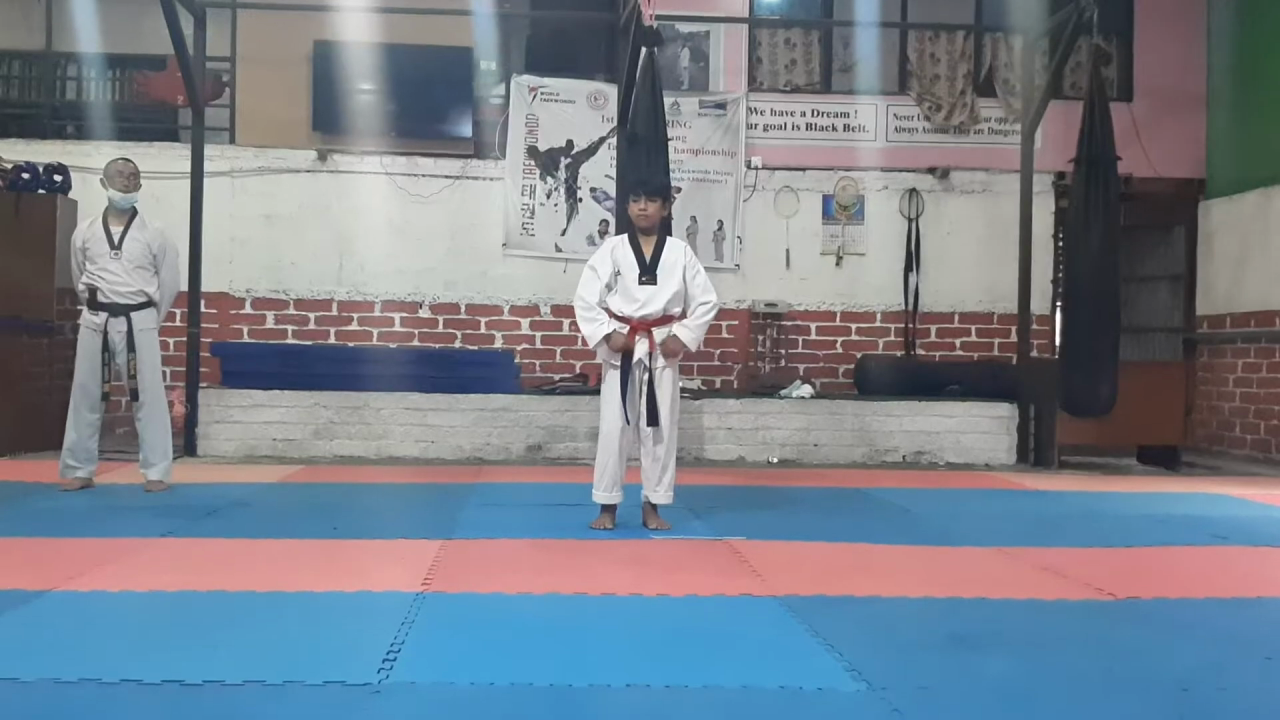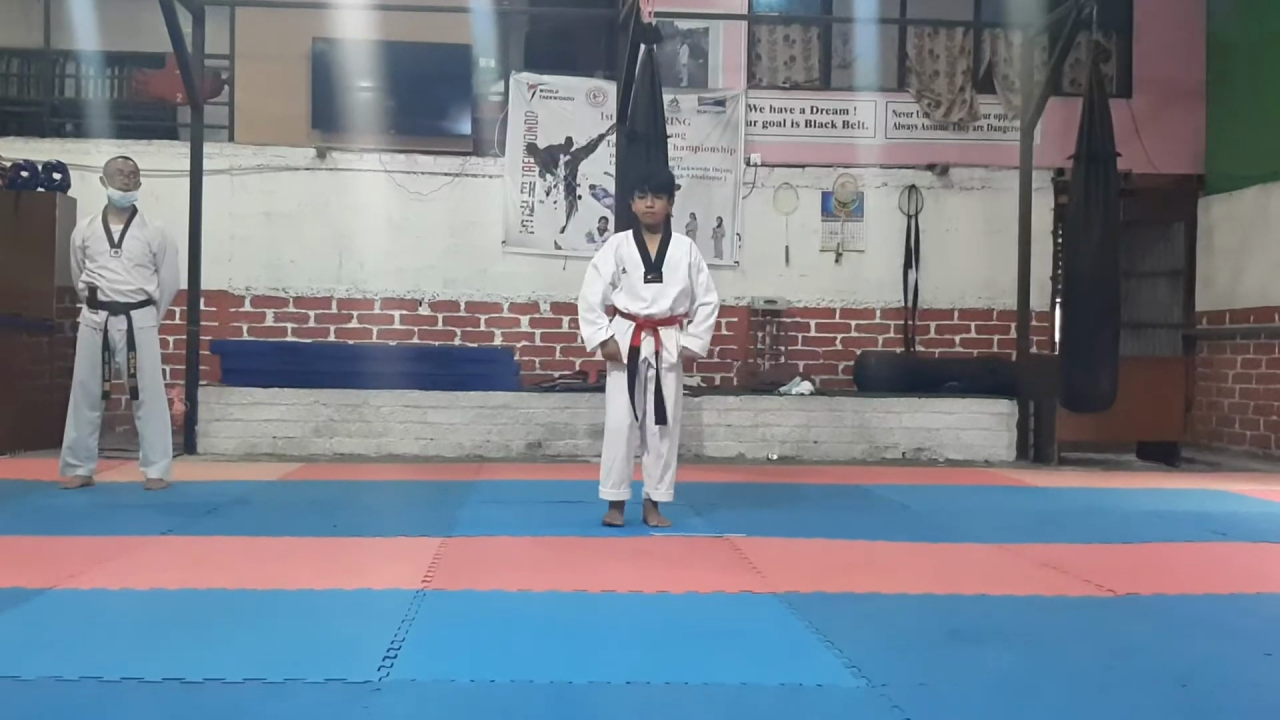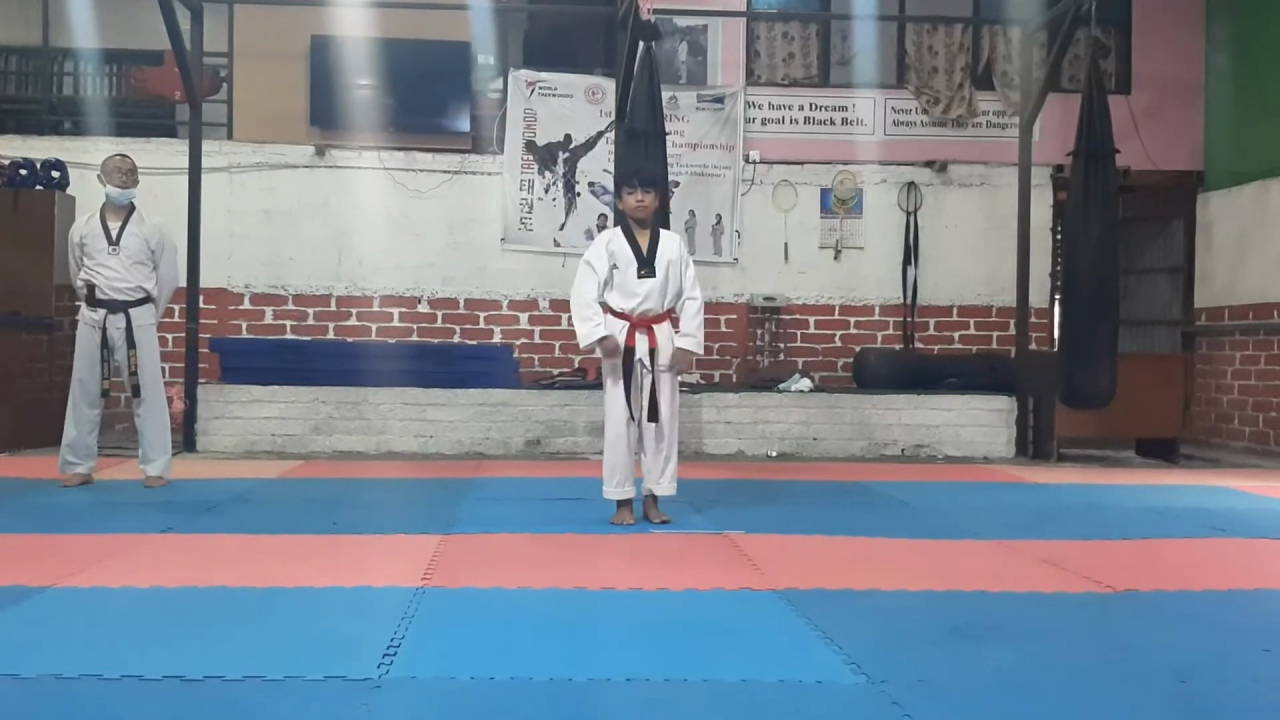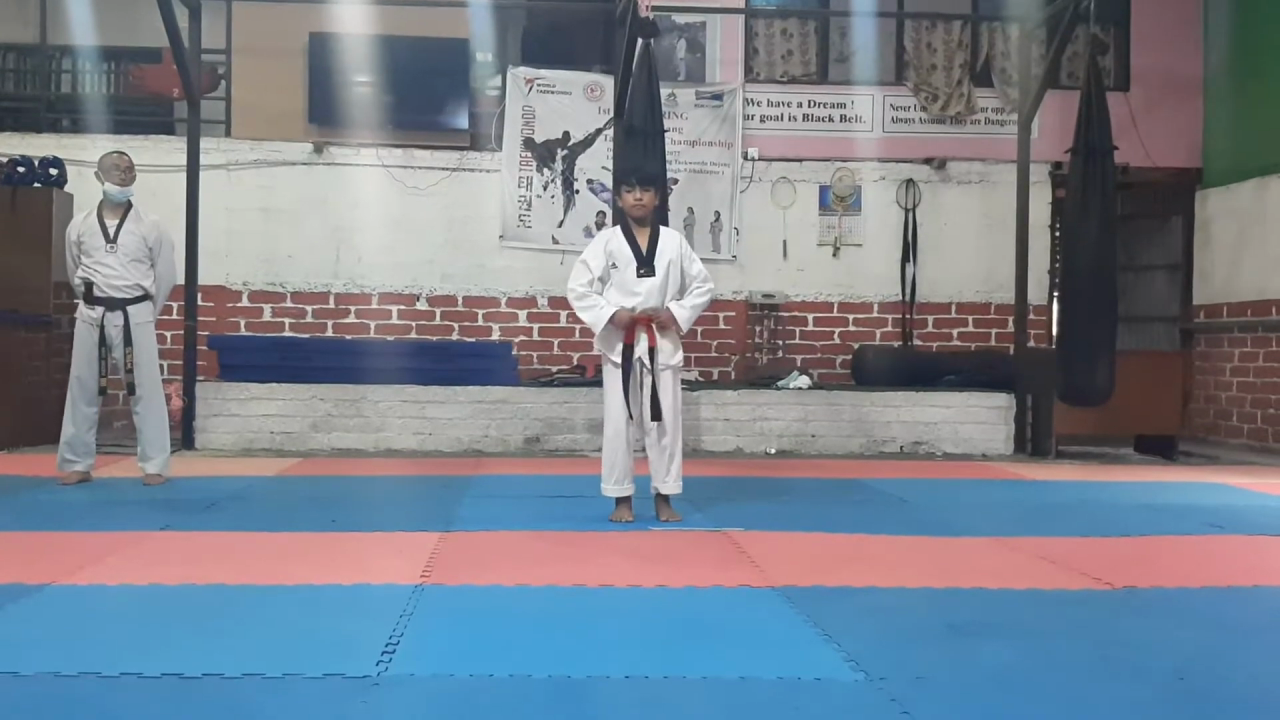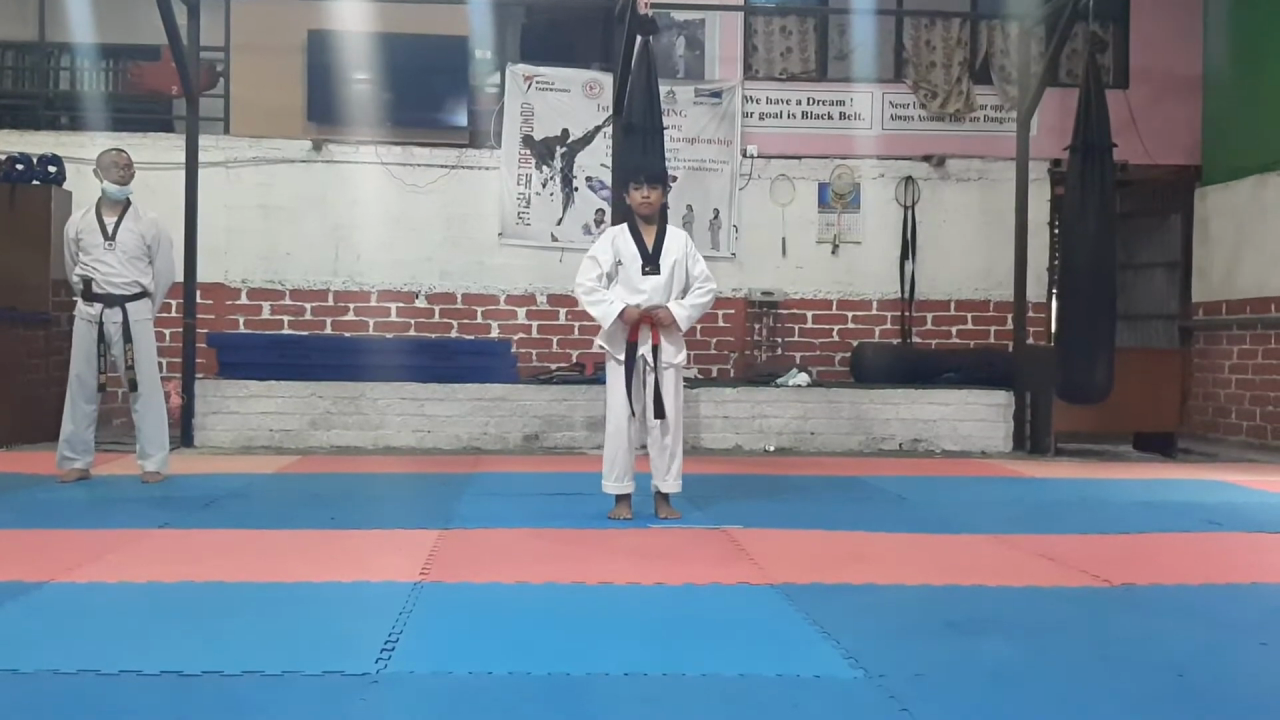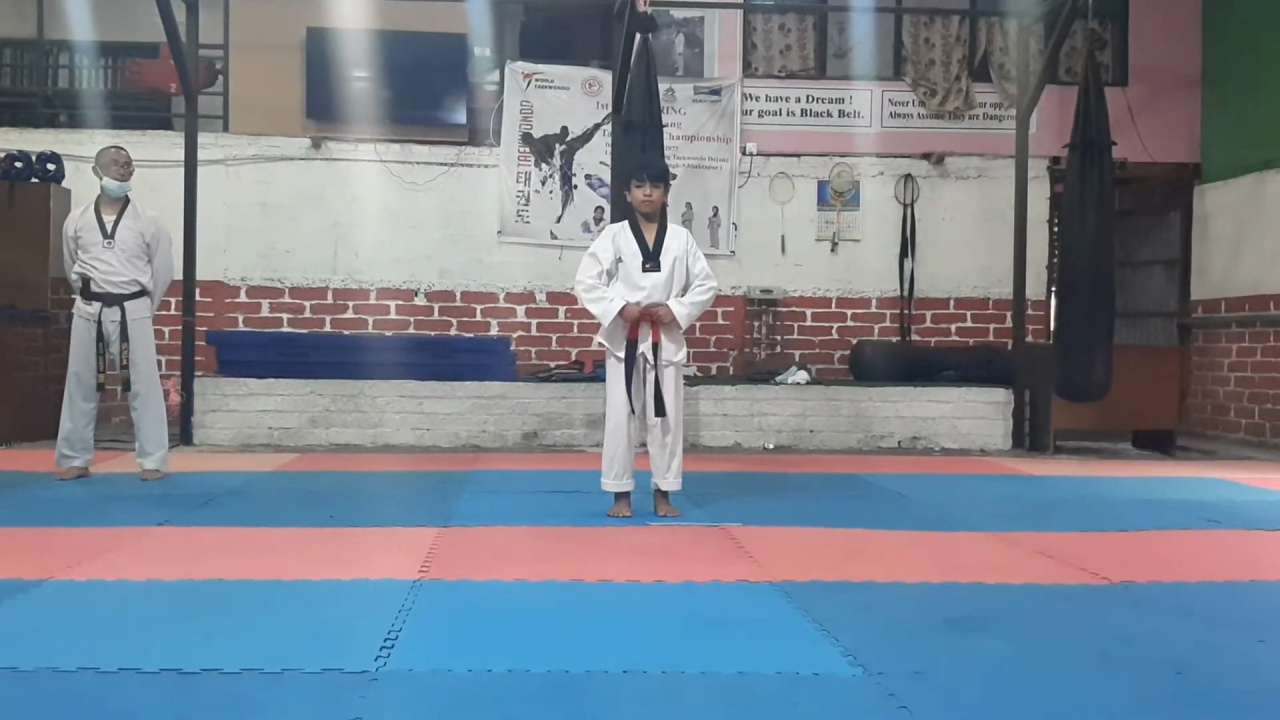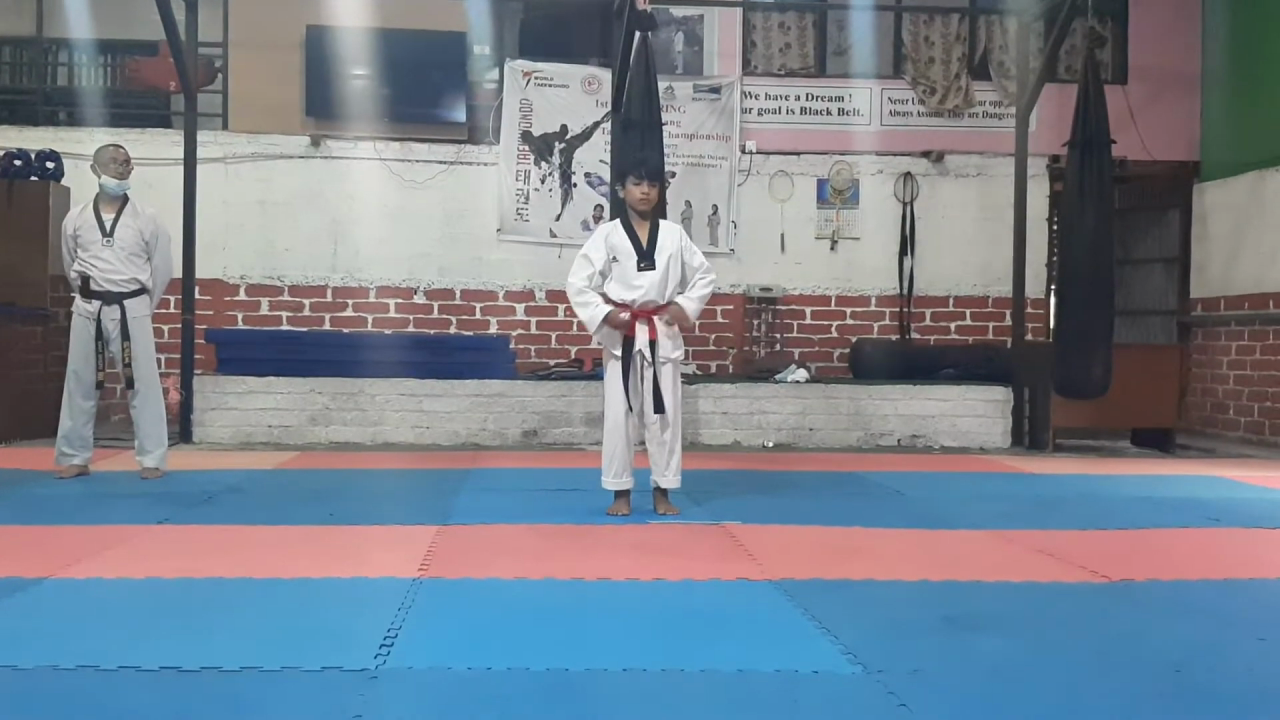
dt=0.4s
person 1, frame 1
left shoulder: (680, 252)
right shoulder: (612, 249)
left elbow: (706, 300)
right elbow: (586, 297)
left wrist: (684, 336)
right wrist: (606, 333)
left hip: (663, 348)
right hip: (622, 345)
left knee: (660, 428)
right knee: (615, 427)
left ankle: (652, 505)
right ankle: (607, 505)
person 1, frame 2
left shoulder: (686, 248)
right shoulder: (618, 246)
left elbow: (706, 300)
right elbow: (592, 296)
left wrist: (693, 342)
right wrist: (603, 339)
left hip: (667, 345)
right hip: (626, 342)
left knee: (663, 426)
right knee: (621, 424)
left ankle: (653, 503)
right ankle: (616, 502)
person 1, frame 3
left shoulder: (673, 243)
right shoulder: (608, 242)
left elbow: (692, 296)
right elbow: (584, 293)
left wrist: (687, 343)
right wrist: (601, 335)
left hip: (663, 342)
right hip: (620, 343)
left knee: (661, 422)
right knee: (620, 422)
left ankle: (652, 498)
right ankle: (623, 501)
person 1, frame 4
left shoulder: (674, 241)
right shoulder: (607, 241)
left elbow: (702, 285)
right elbow: (578, 287)
left wrist: (677, 313)
right wrist: (610, 314)
left hip: (662, 343)
right hip: (620, 342)
left knee: (664, 420)
right knee: (618, 421)
left ankle: (663, 495)
right ankle: (622, 497)
person 1, frame 5
left shoulder: (679, 244)
right shoulder: (613, 239)
left elbow: (705, 286)
right elbow: (586, 284)
left wrist: (677, 314)
right wrist: (620, 313)
left hip: (666, 345)
right hip: (623, 345)
left knee: (666, 416)
right knee: (620, 418)
left ankle: (664, 496)
right ankle: (621, 496)
person 1, frame 6
left shoulder: (681, 237)
right shoulder: (614, 235)
left elbow: (706, 285)
right elbow: (586, 282)
left wrist: (677, 310)
right wrist: (619, 307)
left hip: (665, 338)
right hip: (623, 337)
left knee: (666, 416)
right knee: (620, 416)
left ankle: (663, 492)
right ankle: (621, 493)
person 1, frame 7
left shoulder: (674, 234)
right shoulder: (607, 234)
left elbow: (701, 275)
right elbow: (579, 282)
left wrist: (688, 305)
right wrist: (601, 317)
left hip: (662, 333)
right hip: (620, 334)
left knee: (664, 414)
right knee: (618, 413)
left ankle: (662, 491)
right ankle: (621, 492)
person 2, frame 1
left shoulder: (153, 234)
right shoulder: (85, 232)
left elbow: (169, 282)
right elbow: (80, 278)
left wrist: (148, 318)
right wrist: (99, 311)
left hip: (138, 324)
right hip: (96, 323)
left knee: (149, 397)
right knee: (86, 396)
left ankle: (156, 471)
right ankle: (79, 469)
person 2, frame 2
left shoulder: (153, 232)
right shoulder: (85, 230)
left elbow: (169, 280)
right elbow: (80, 276)
left wrist: (148, 315)
right wrist: (98, 309)
left hip: (138, 322)
right hip: (95, 321)
left knee: (149, 395)
right knee: (86, 394)
left ankle: (156, 469)
right ankle: (79, 467)
person 2, frame 3
left shoulder: (152, 229)
right shoulder: (83, 228)
left elbow: (168, 277)
right elbow: (78, 274)
left wrist: (147, 313)
right wrist: (97, 307)
left hip: (137, 319)
right hip: (94, 319)
left knee: (148, 393)
right knee: (85, 392)
left ankle: (156, 467)
right ankle: (79, 465)
person 2, frame 4
left shoulder: (149, 226)
right shoulder: (80, 225)
left elbow: (165, 275)
right elbow: (75, 272)
left wrist: (145, 310)
right wrist: (95, 305)
left hip: (134, 317)
right hip: (92, 317)
left knee: (146, 390)
right knee: (83, 390)
left ankle: (154, 465)
right ankle: (77, 463)
person 2, frame 5
left shoulder: (148, 223)
right shoulder: (78, 223)
left elbow: (164, 272)
right elbow: (73, 269)
left wrist: (143, 308)
right wrist: (94, 302)
left hip: (133, 314)
right hip: (90, 314)
left knee: (145, 388)
right knee: (82, 387)
left ankle: (153, 463)
right ankle: (76, 460)
person 2, frame 6
left shoulder: (147, 221)
right shoulder: (77, 220)
left elbow: (163, 270)
right elbow: (72, 267)
left wrist: (143, 306)
right wrist: (92, 300)
left hip: (132, 313)
right hip: (89, 312)
left knee: (144, 386)
right knee: (81, 386)
left ankle: (152, 461)
right ankle: (75, 459)
person 2, frame 7
left shoulder: (146, 219)
right shoulder: (76, 219)
left elbow: (162, 268)
right elbow: (71, 266)
left wrist: (142, 304)
right wrist: (91, 298)
left hip: (131, 311)
right hip: (88, 310)
left knee: (143, 384)
right knee: (80, 384)
left ankle: (152, 459)
right ankle: (75, 456)
